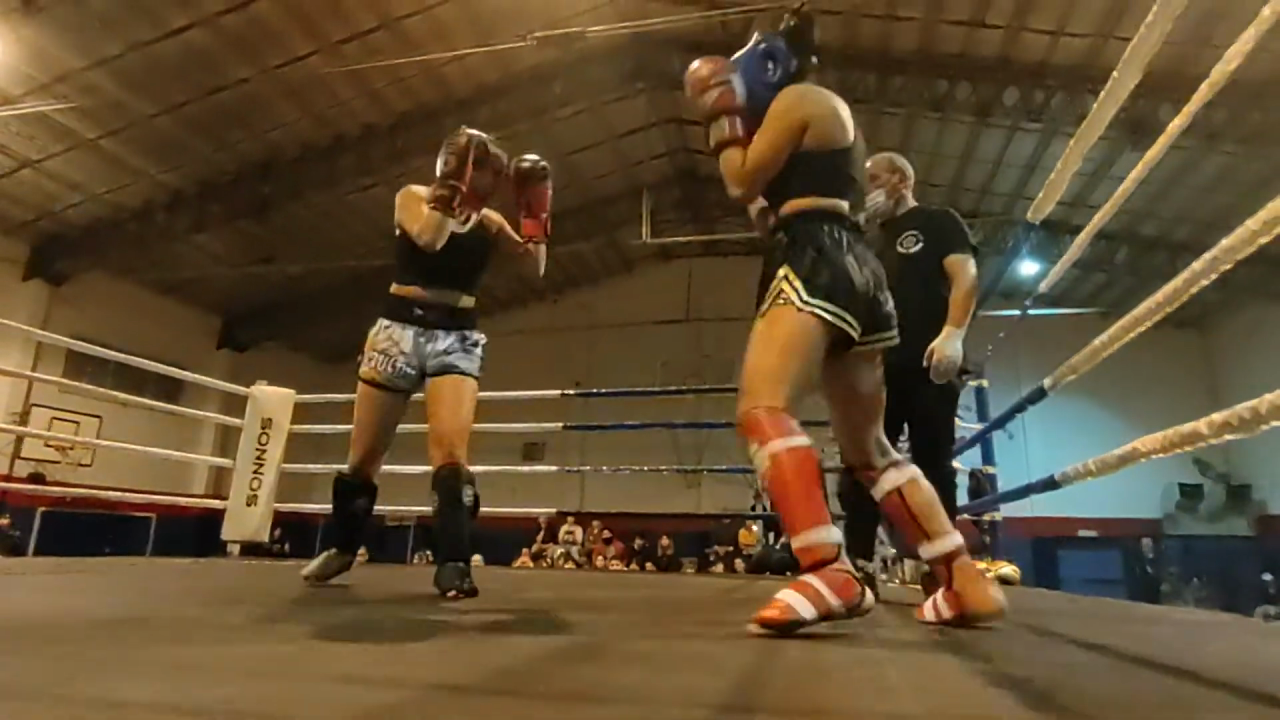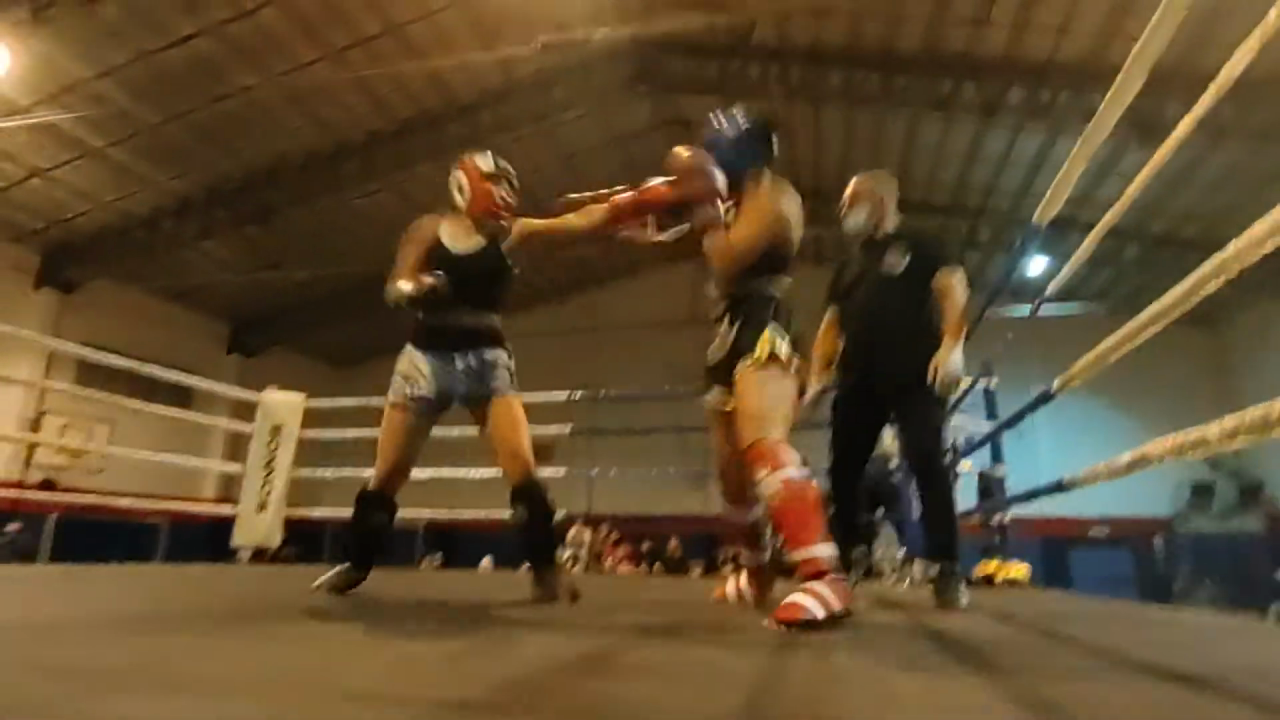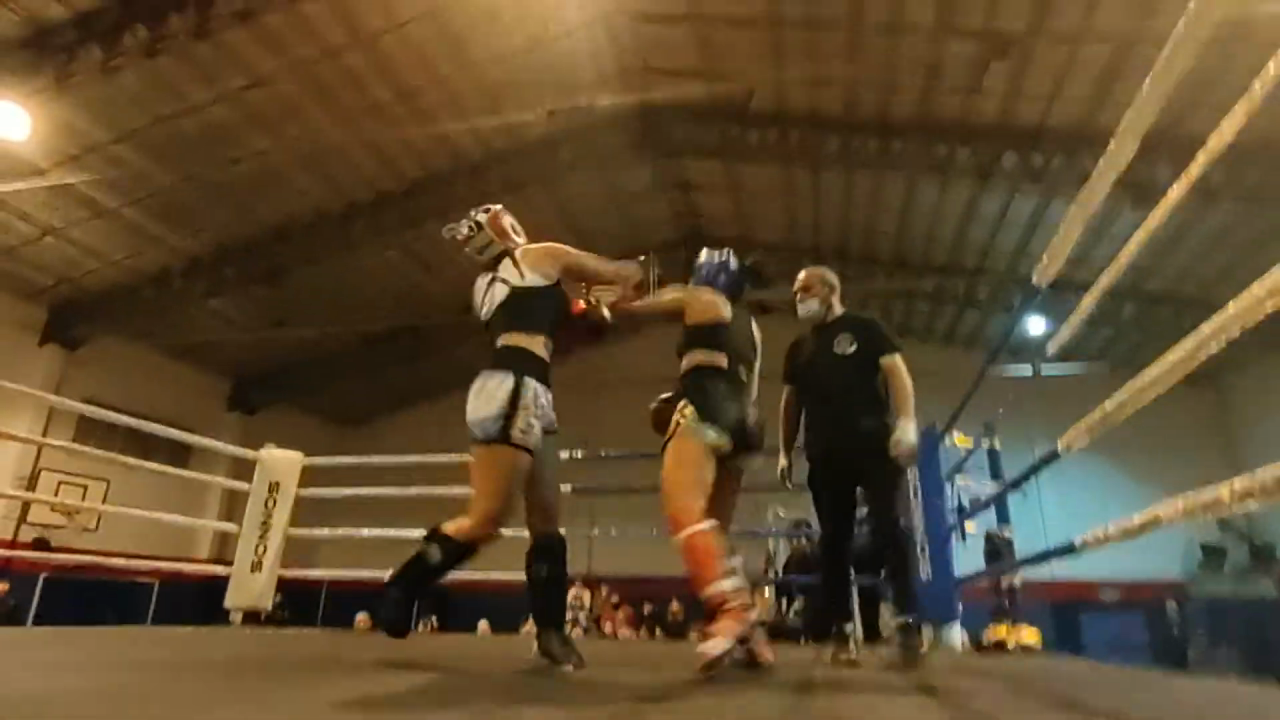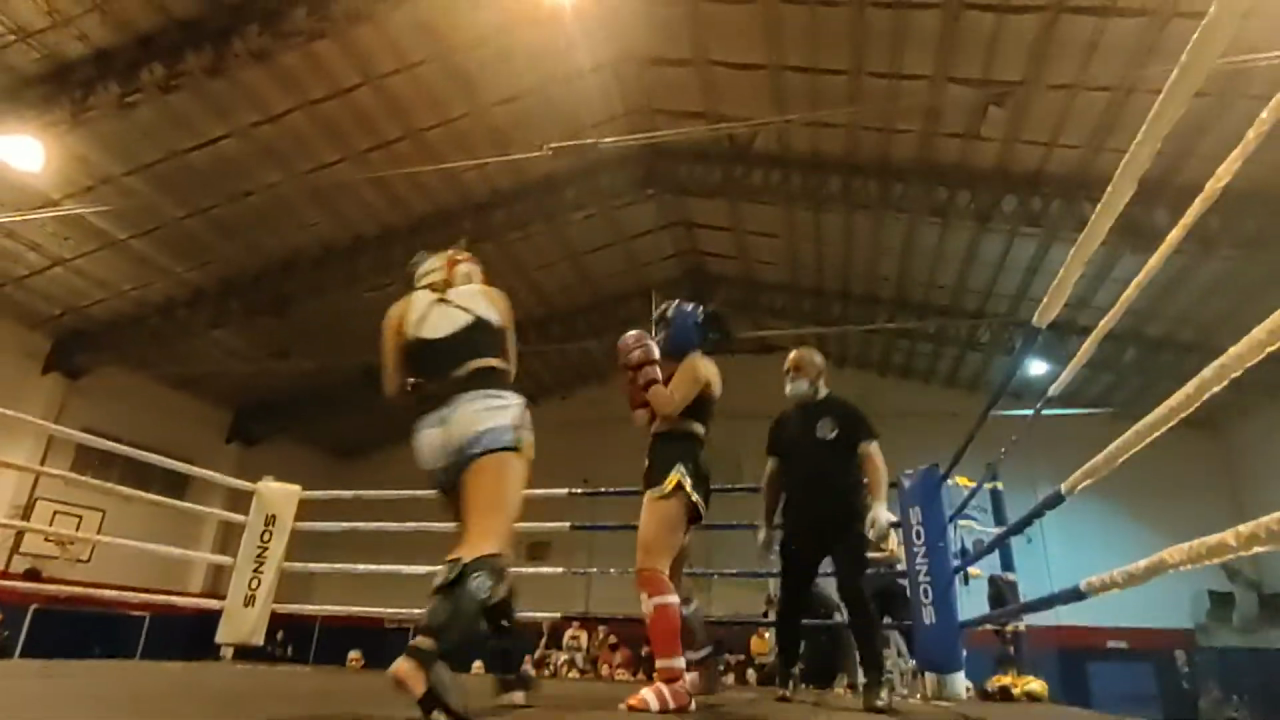
dt=0.4s
person 1, frame 1
left shoulder: (797, 99)
right shoulder: (835, 114)
left elbow: (741, 183)
left wrist: (721, 118)
left hip: (812, 267)
right hip: (855, 270)
left knee: (761, 410)
right knee: (868, 445)
left ankle: (829, 570)
right ankle: (964, 581)
person 1, frame 2
left shoulder: (773, 196)
right shoulder: (740, 203)
left elbow: (727, 263)
left wrist: (707, 201)
left hip: (760, 336)
right hip: (731, 341)
left knee: (763, 445)
right knee: (735, 475)
left ankle: (823, 578)
right ankle: (756, 575)
person 1, frame 3
left shoulder: (702, 300)
right shoulder: (749, 327)
left elbow: (635, 305)
left hip: (702, 406)
right hip: (737, 417)
left knee: (684, 511)
right knee: (713, 527)
left ankle: (729, 609)
right ankle: (749, 637)
person 1, frame 4
left shoulder: (696, 363)
right shoulder: (683, 370)
left elbow: (666, 409)
right elbow: (649, 418)
left wrist: (649, 367)
right wrist: (639, 381)
left hip: (676, 471)
right hip: (672, 472)
left knee: (650, 571)
right knee: (665, 578)
left ankle: (671, 683)
right ankle: (692, 671)
person 2, frame 1
left shoulder: (490, 222)
right shoulder: (413, 196)
left elbow: (533, 268)
right elbow: (428, 237)
left wrist: (535, 206)
right wrist: (451, 186)
left hip: (456, 340)
right hip: (399, 332)
left knee: (449, 448)
right knee: (363, 455)
left ankle: (452, 564)
right ankle: (343, 546)
person 2, frame 2
left shoulder: (512, 232)
right shoulder: (429, 229)
left elbow: (576, 223)
right elbow: (395, 288)
right wrist: (416, 288)
left hip: (484, 359)
right hip: (427, 357)
left knee: (521, 464)
right knee: (388, 472)
left ankle: (546, 571)
right ankle: (356, 562)
person 2, frame 3
left shoulder: (484, 284)
right shoulder: (543, 256)
right elbow: (621, 274)
left wrist: (577, 312)
right wrist: (632, 272)
left hip: (517, 394)
right hip: (515, 391)
left knee: (546, 519)
right knee: (484, 521)
left ankle: (551, 631)
right ankle: (401, 590)
person 2, frame 4
left shoulder: (401, 312)
right shoulder: (491, 297)
left elbow: (394, 389)
left hip: (433, 429)
right hip: (491, 411)
left knee: (487, 544)
right knee: (487, 545)
left ankle: (508, 671)
right ankle: (423, 655)
person 3, frame 1
left shoulder: (938, 224)
left elbow: (966, 276)
left wrist: (952, 332)
left hip: (929, 368)
right hip: (876, 368)
left knee: (933, 467)
right ankle: (859, 563)
person 3, frame 2
left shoulder: (918, 246)
right shoulder: (849, 265)
left elbow: (954, 291)
right elbow: (832, 325)
left wrist: (951, 346)
right wrist: (817, 376)
left hip: (914, 375)
right hip: (858, 379)
left knee: (928, 464)
right knee: (844, 470)
left ankle: (946, 569)
right ankle: (848, 562)
person 3, frame 3
left shoulder: (863, 328)
right shoulder: (799, 347)
left elbow: (896, 371)
right elbow: (791, 401)
left wrist: (906, 420)
right wrist: (785, 451)
left hip: (873, 444)
right hip: (826, 452)
left knee: (890, 525)
right knee: (834, 540)
left ankle: (906, 621)
right ankle: (840, 631)
person 3, frame 4
left shoulder: (845, 413)
right shoulder: (782, 423)
left elbow: (872, 458)
right elbow: (773, 475)
left wrist: (879, 504)
right wrist: (766, 523)
left hip: (845, 522)
right hip: (799, 526)
left knee: (853, 594)
right knee: (791, 600)
left ankle: (875, 680)
right ankle: (786, 674)
